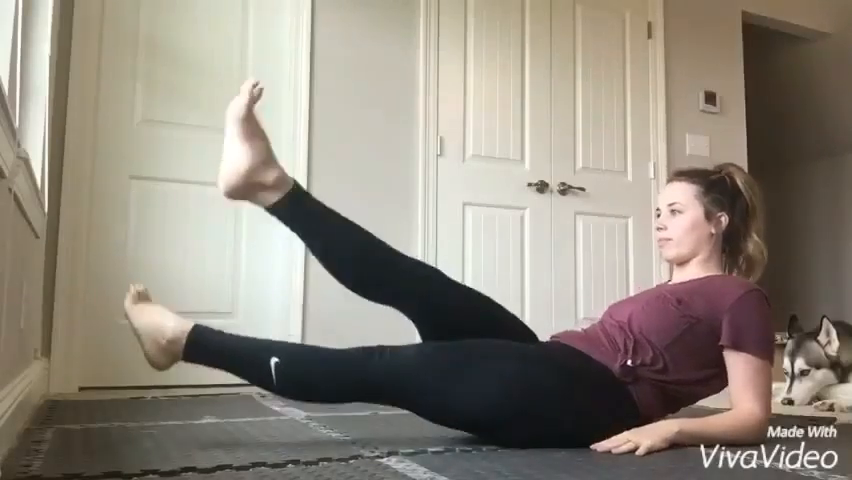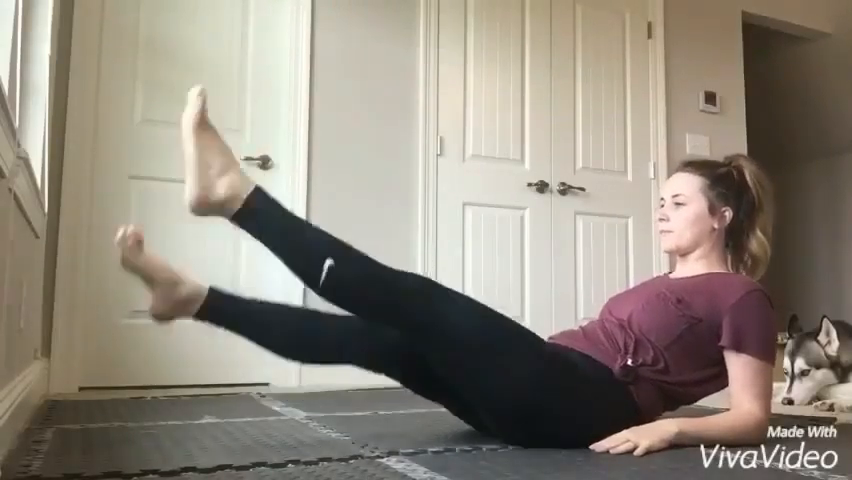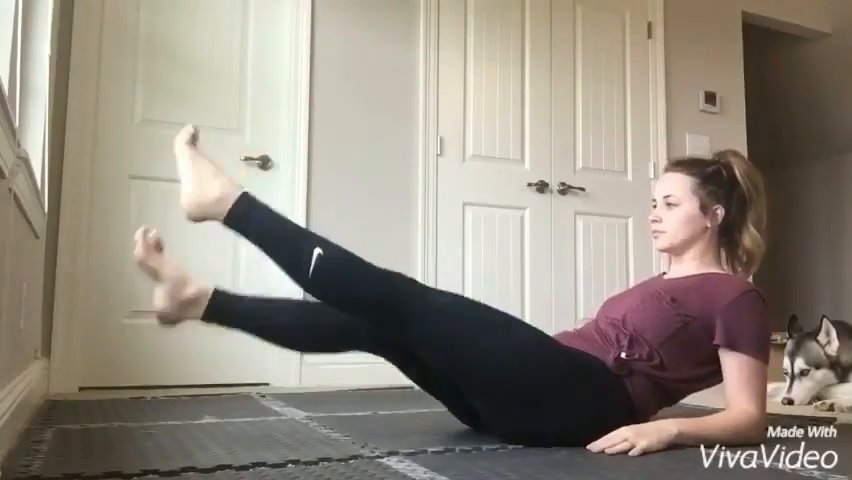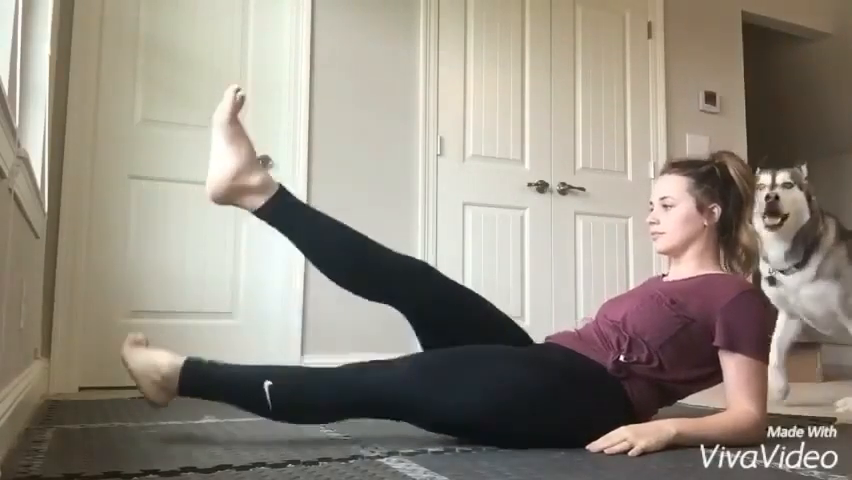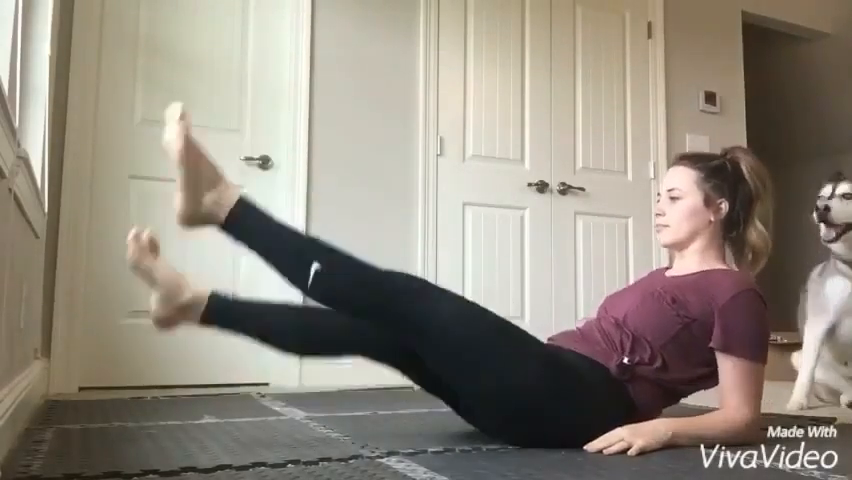
dt=0.7s
person 1, frame 1
left shoulder: (735, 300)
right shoulder: (669, 293)
left elbow: (752, 418)
left wrist: (674, 427)
left hip: (584, 403)
right hip: (552, 391)
left knee: (373, 369)
right knee: (413, 283)
left ankle: (186, 339)
right ankle: (270, 183)
person 1, frame 2
left shoulder: (740, 298)
right shoulder: (670, 284)
left elbow: (751, 418)
left wrist: (670, 426)
left hip: (583, 406)
right hip: (546, 392)
left knee: (410, 299)
right knee: (377, 333)
left ankle: (237, 194)
right ankle: (192, 297)
person 1, frame 3
left shoulder: (733, 297)
right shoulder: (664, 286)
left elbow: (750, 415)
left wrist: (668, 426)
left hip: (582, 401)
right hip: (544, 394)
left knee: (399, 301)
right knee: (370, 315)
left ankle: (226, 204)
right ankle: (198, 300)
person 1, frame 4
left shoulder: (736, 299)
right shoulder: (665, 284)
left elbow: (748, 418)
left wrist: (666, 426)
left hip: (581, 403)
right hip: (547, 386)
left knee: (378, 383)
right knee: (409, 281)
left ankle: (183, 375)
right ankle: (255, 187)
person 1, frame 5
left shoulder: (732, 295)
right shoulder: (669, 276)
left elbow: (744, 417)
left wrist: (662, 425)
left hip: (581, 403)
right hip: (547, 390)
left knee: (402, 300)
right knee: (372, 327)
left ankle: (222, 204)
right ankle: (193, 302)
